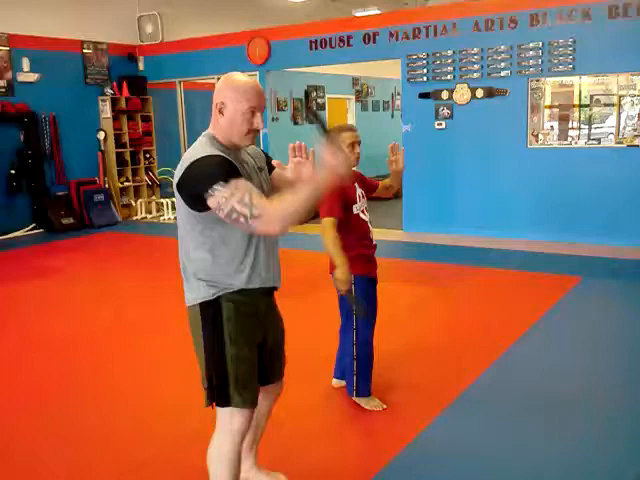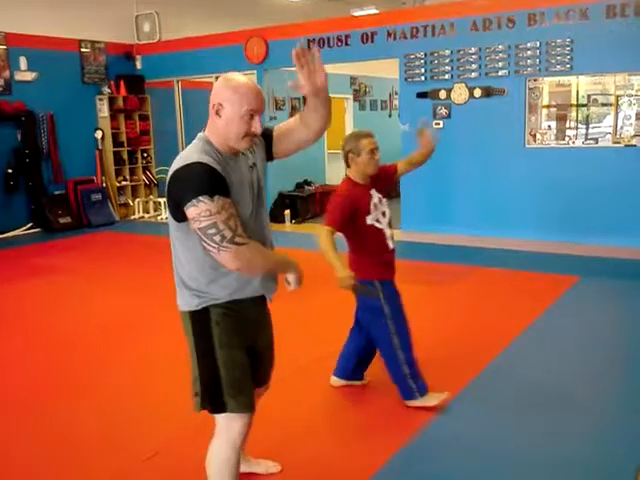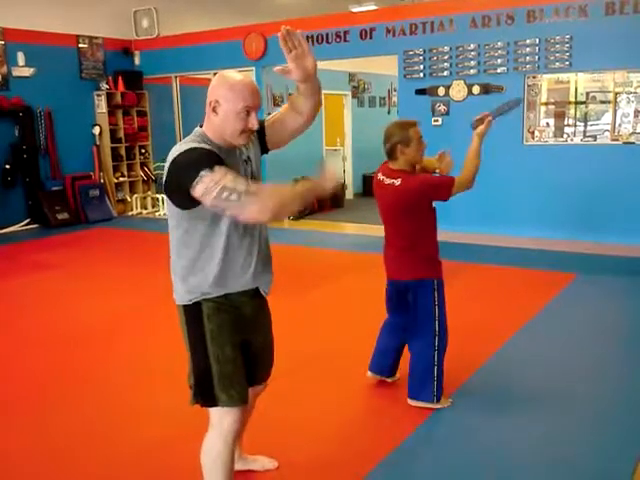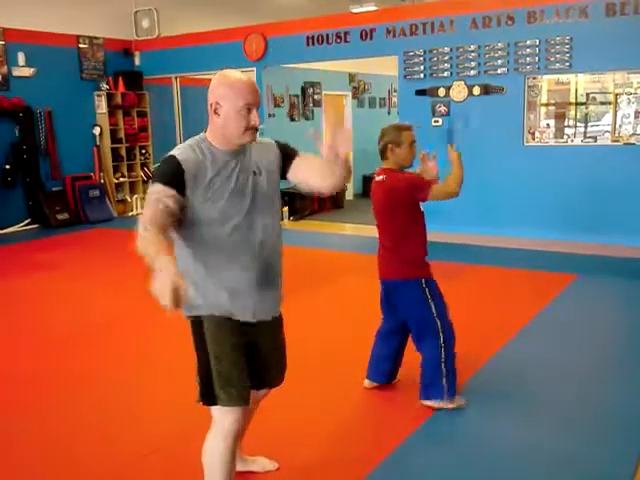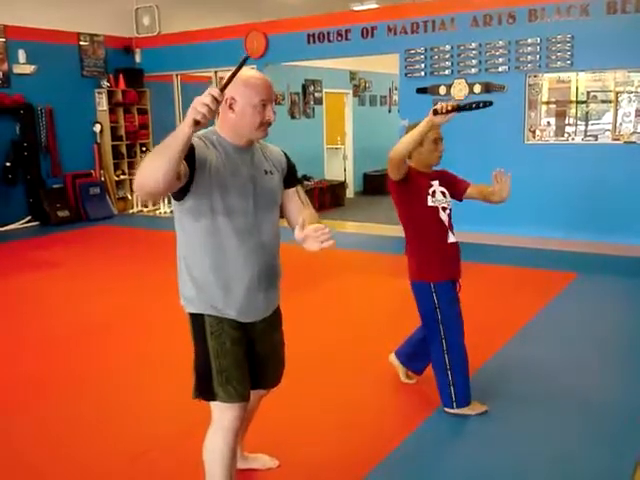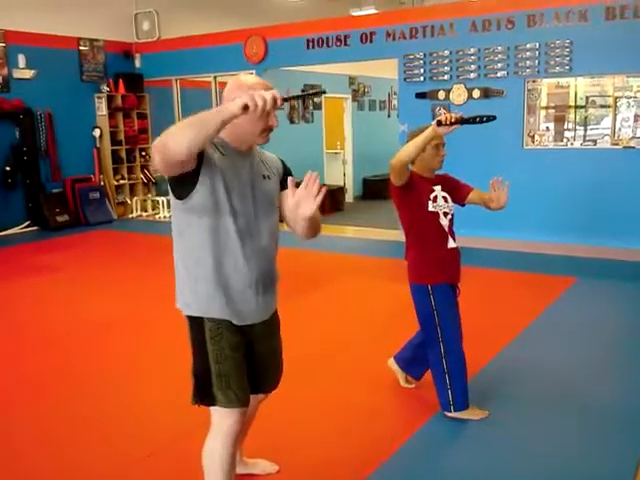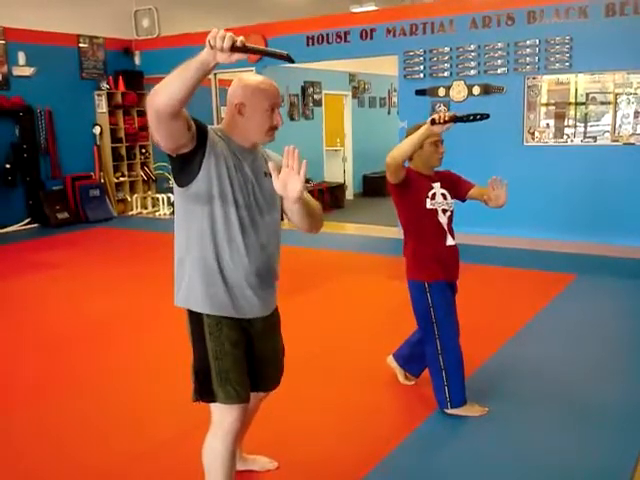
dt=0.7s
person 1, frame 1
left shoulder: (250, 155)
right shoulder: (206, 165)
left elbow: (289, 198)
right elbow: (268, 220)
left wrist: (304, 180)
right wrist: (326, 178)
left hip: (257, 294)
right hip: (221, 301)
left knee: (266, 387)
right knee: (234, 415)
person 1, frame 2
left shoulder: (251, 146)
right shoulder: (195, 173)
left elbow: (308, 129)
right elbow: (235, 254)
left wrist: (317, 93)
right wrist: (288, 266)
left hip: (250, 298)
right hip: (215, 308)
left knee: (254, 389)
right knee: (233, 417)
person 1, frame 3
left shoulder: (243, 139)
right shoulder: (191, 160)
left elbow: (301, 115)
right elbow: (260, 206)
left wrist: (306, 77)
right wrist: (317, 185)
left hip: (248, 292)
right hip: (211, 301)
left knee: (252, 384)
right knee: (227, 412)
person 1, frame 4
left shoulder: (269, 152)
right shoulder: (182, 164)
left elbow: (327, 181)
right elbow: (149, 228)
left wrist: (337, 159)
right wrist: (162, 265)
left hip: (264, 302)
right hip: (215, 308)
left knee: (257, 388)
right knee: (228, 413)
person 1, frame 5
left shoulder: (276, 158)
right shoulder: (195, 153)
left elbow: (302, 213)
right elbow: (145, 187)
left wrist: (309, 233)
right wrist: (188, 128)
left hip: (263, 300)
right hip: (215, 306)
left knee: (257, 388)
right knee: (228, 410)
person 1, frame 6
left shoulder: (272, 166)
right shoulder: (197, 155)
left elbow: (305, 229)
right elbow: (163, 153)
left wrist: (305, 214)
right wrist: (232, 109)
left hip: (261, 306)
right hip: (215, 310)
left knee: (256, 393)
right knee: (227, 415)
person 1, frame 7
left shoulder: (274, 163)
right shoulder: (198, 147)
left elbow: (312, 224)
right elbow: (160, 106)
left wrist: (295, 198)
right wrist: (210, 57)
left hip: (261, 302)
right hip: (215, 306)
left knee: (257, 390)
right knee: (228, 412)
person 2, frame 1
left shoulder: (355, 178)
right shoulder: (332, 186)
left elbow: (387, 191)
right elbow: (328, 229)
left wrist: (397, 171)
right wrist: (340, 267)
left hip: (364, 265)
right hip: (351, 270)
left knee: (357, 325)
right knee: (359, 329)
left ankle: (343, 375)
right ankle: (359, 390)
person 2, frame 2
left shoulder: (377, 177)
right shoulder: (344, 196)
left elbow: (408, 164)
right elbow: (324, 235)
left wrist: (427, 149)
right wrist: (340, 268)
left hip: (379, 272)
right hip: (371, 277)
left knee: (366, 325)
right knee: (394, 332)
left ankle: (345, 374)
right ankle: (415, 393)
person 2, frame 3
left shoulder: (382, 174)
right shoulder: (417, 186)
left elbow: (417, 165)
right elbow: (466, 181)
left wrist: (437, 165)
right wrist: (478, 138)
left hip: (394, 268)
right hip: (421, 271)
left knee: (397, 319)
right knee: (429, 332)
left ankle: (381, 368)
right ankle: (424, 394)
person 2, frame 4
left shoulder: (383, 178)
right shoulder: (401, 183)
left elbow: (419, 190)
right elbow: (451, 190)
left wrist: (428, 177)
right wrist: (455, 158)
left hip: (390, 268)
right hip: (410, 272)
left knee: (394, 323)
right knee: (437, 331)
left ankle: (378, 375)
right ankle: (440, 393)
person 2, frame 5
left shoulder: (442, 178)
right shoulder: (403, 179)
left elbow: (477, 191)
right elbow: (395, 156)
left wrist: (496, 194)
right wrist: (430, 121)
left hip: (444, 269)
right hip: (428, 273)
left knee: (438, 327)
right knee: (448, 336)
left ankle: (404, 358)
right ankle: (457, 401)
person 2, frame 6
left shoulder: (445, 182)
right shoulder: (405, 183)
left elbow: (477, 196)
right elbow: (397, 163)
left wrist: (494, 201)
right wrist: (434, 130)
left hip: (445, 273)
right hip: (427, 276)
left knee: (437, 330)
right knee: (446, 339)
left ankle: (403, 362)
right ankle: (456, 405)
person 2, frame 7
left shoulder: (445, 179)
right shoulder: (405, 180)
left elbow: (477, 192)
right elbow: (392, 163)
left wrist: (493, 197)
right wrist: (423, 129)
left hip: (446, 269)
right hip: (425, 272)
left knee: (434, 327)
right knee: (443, 335)
left ankle: (403, 360)
right ankle: (452, 401)
